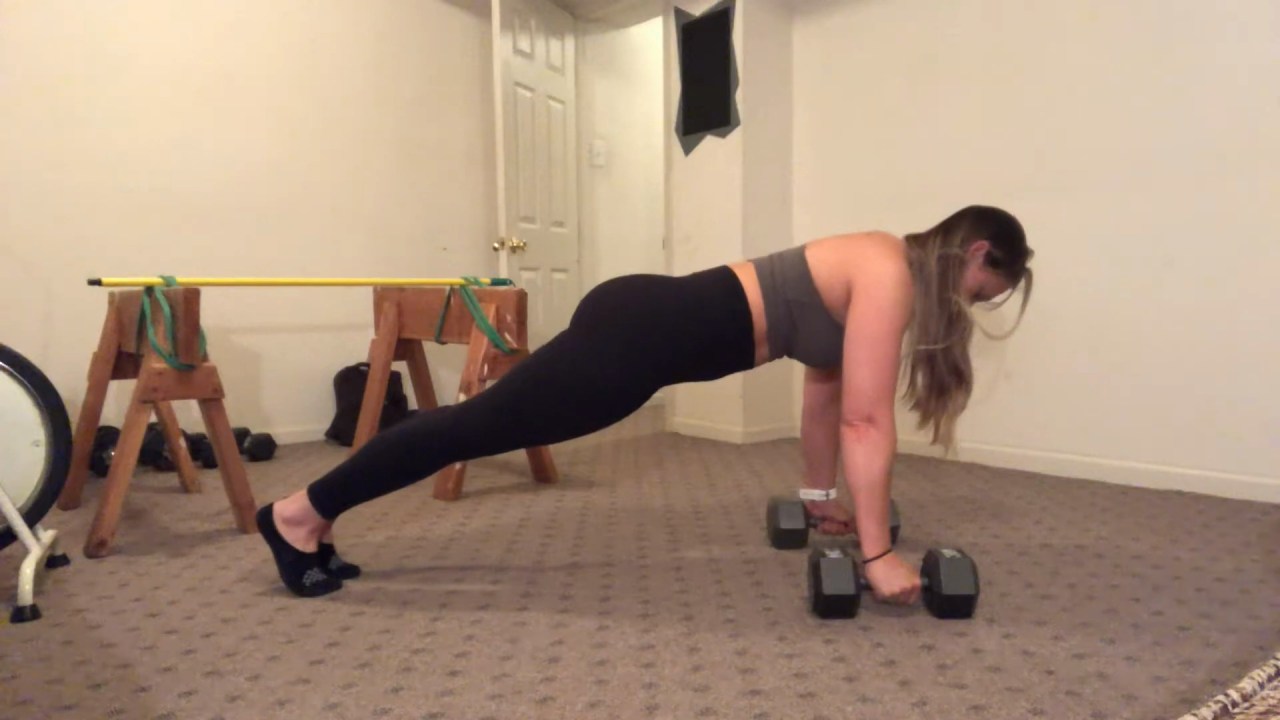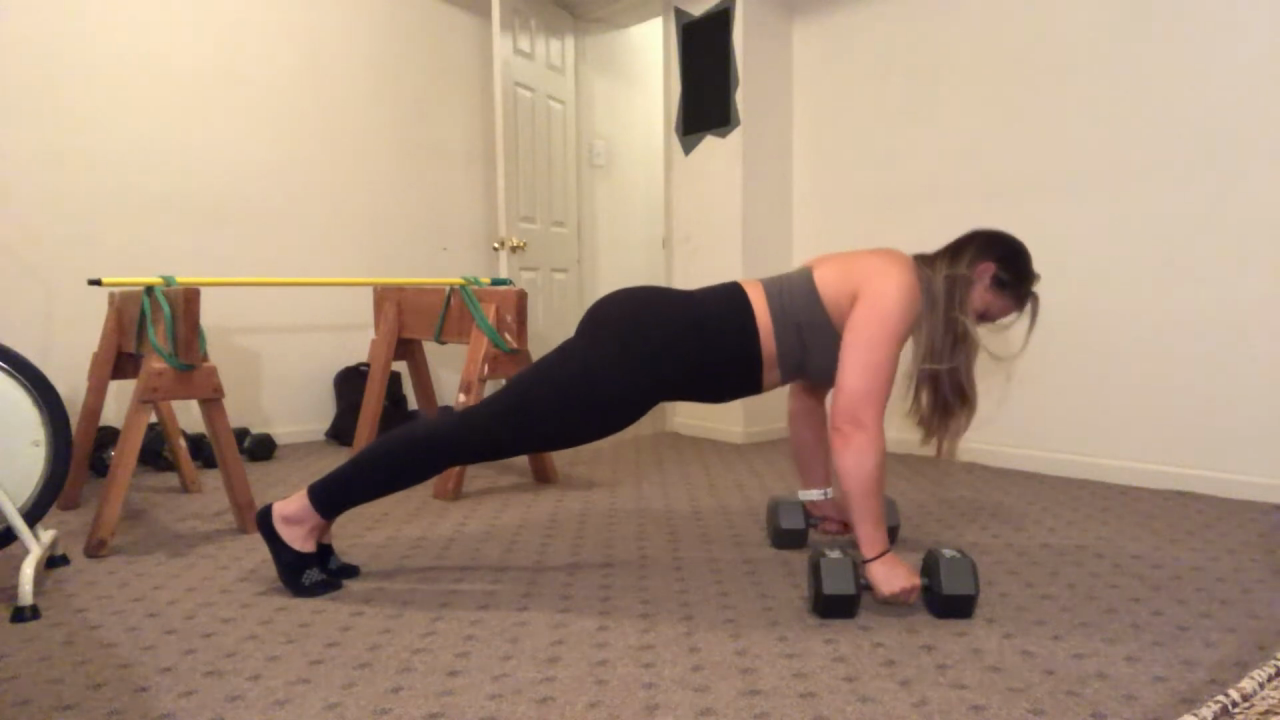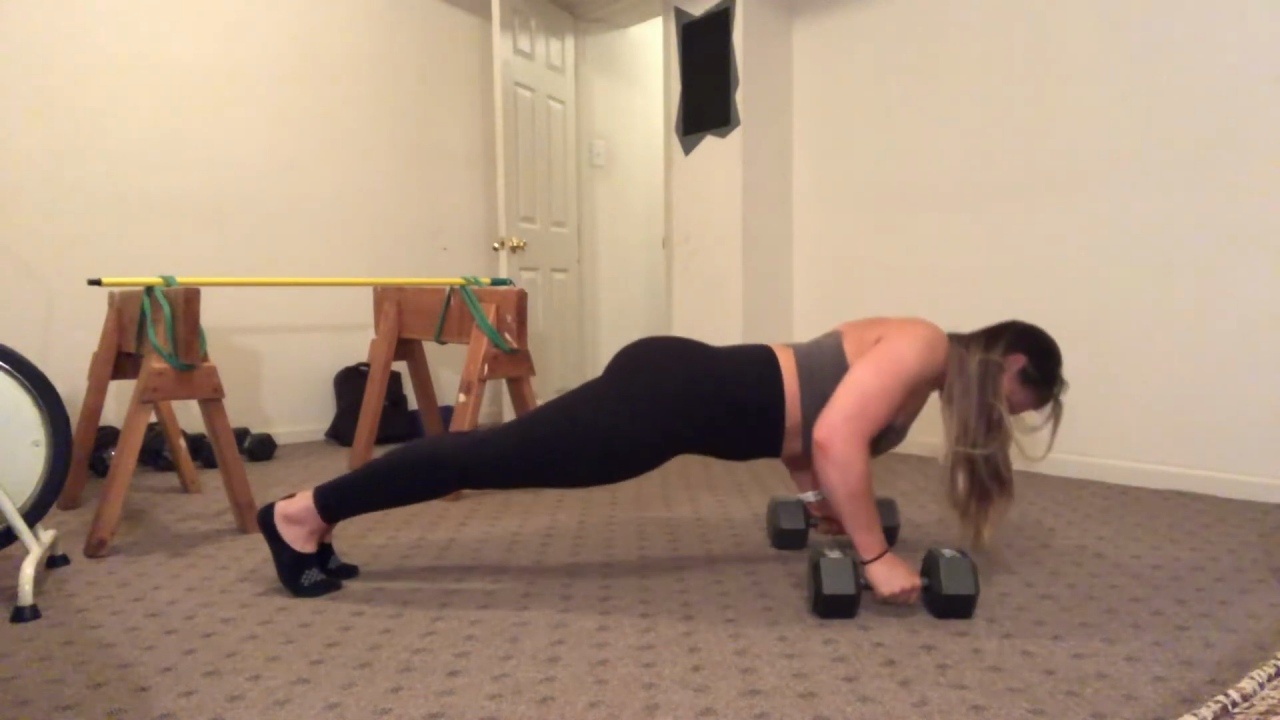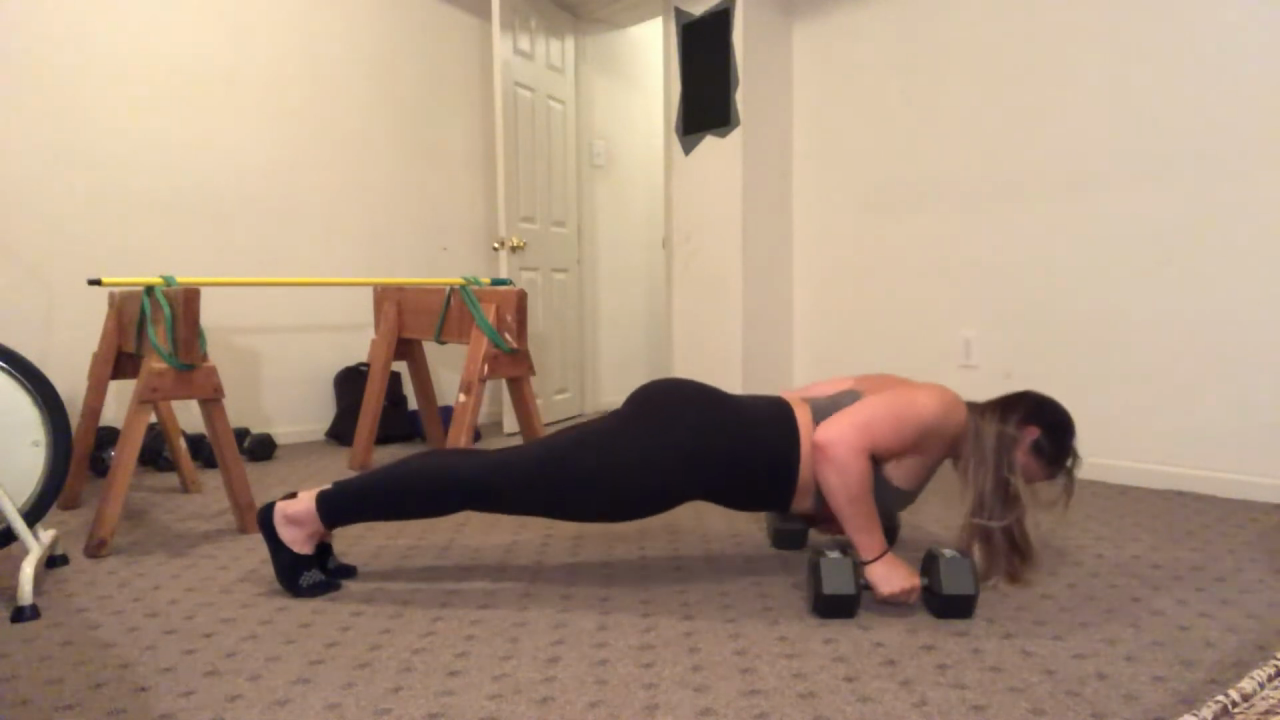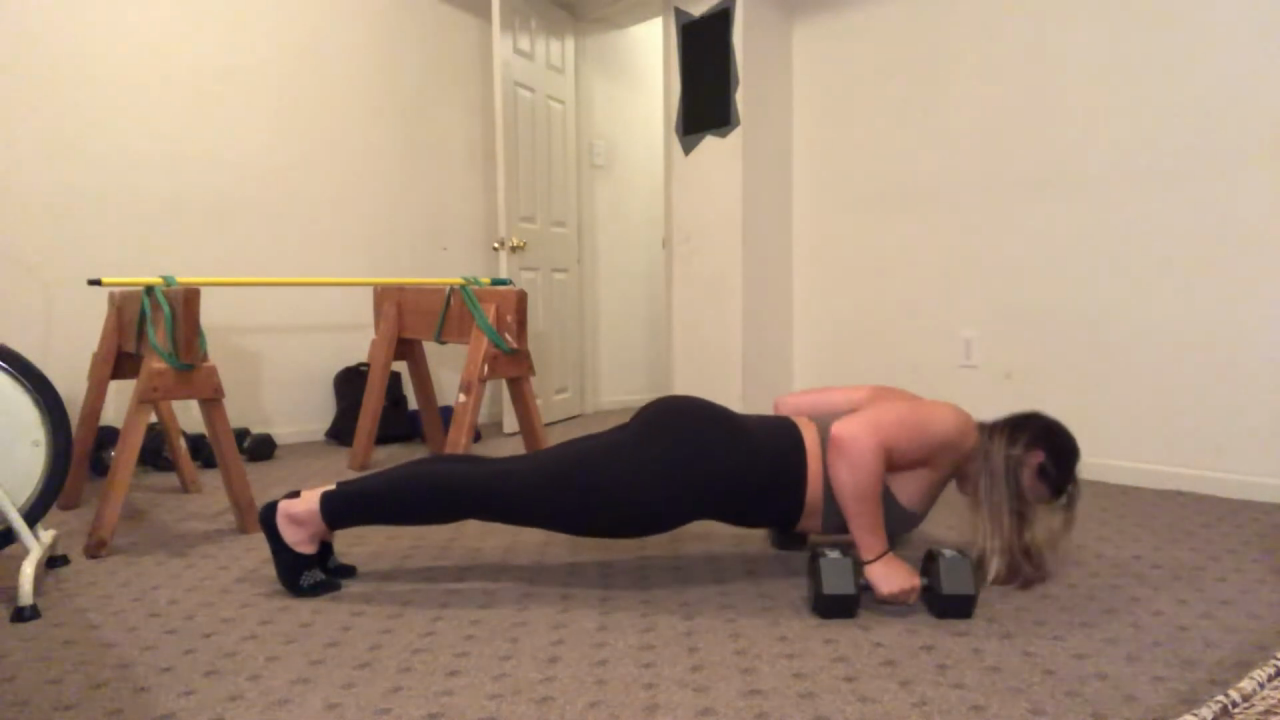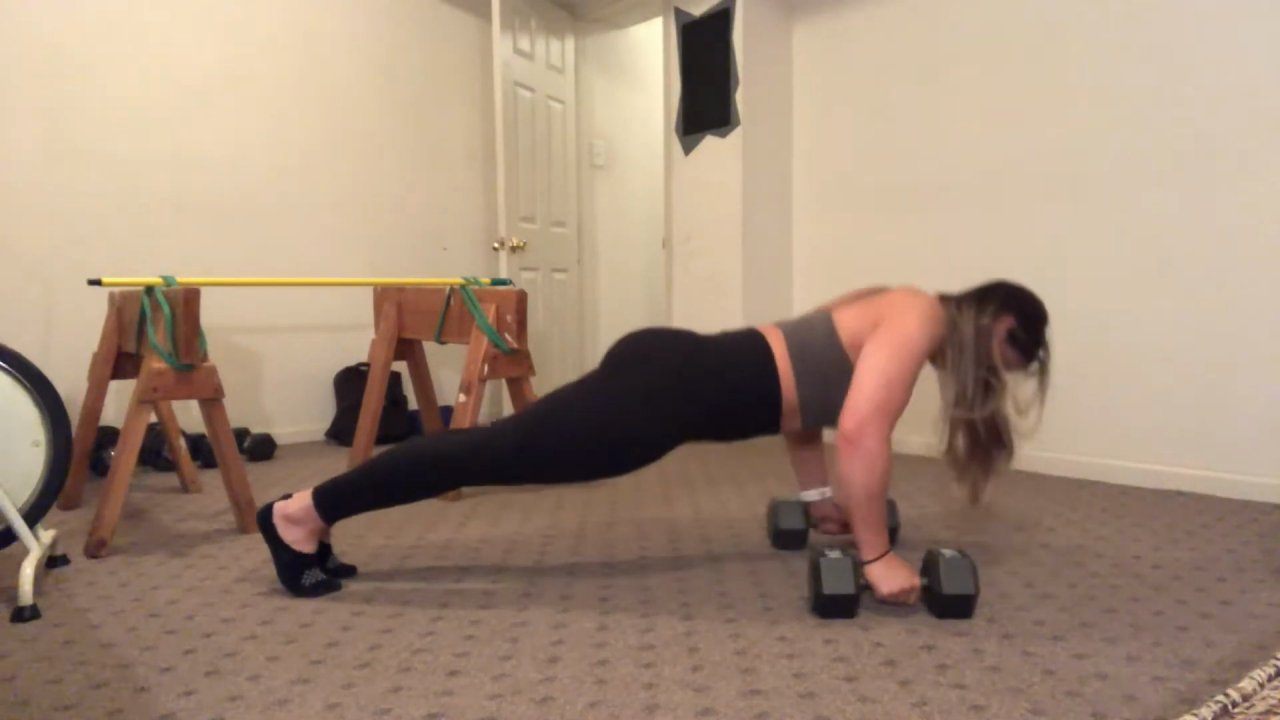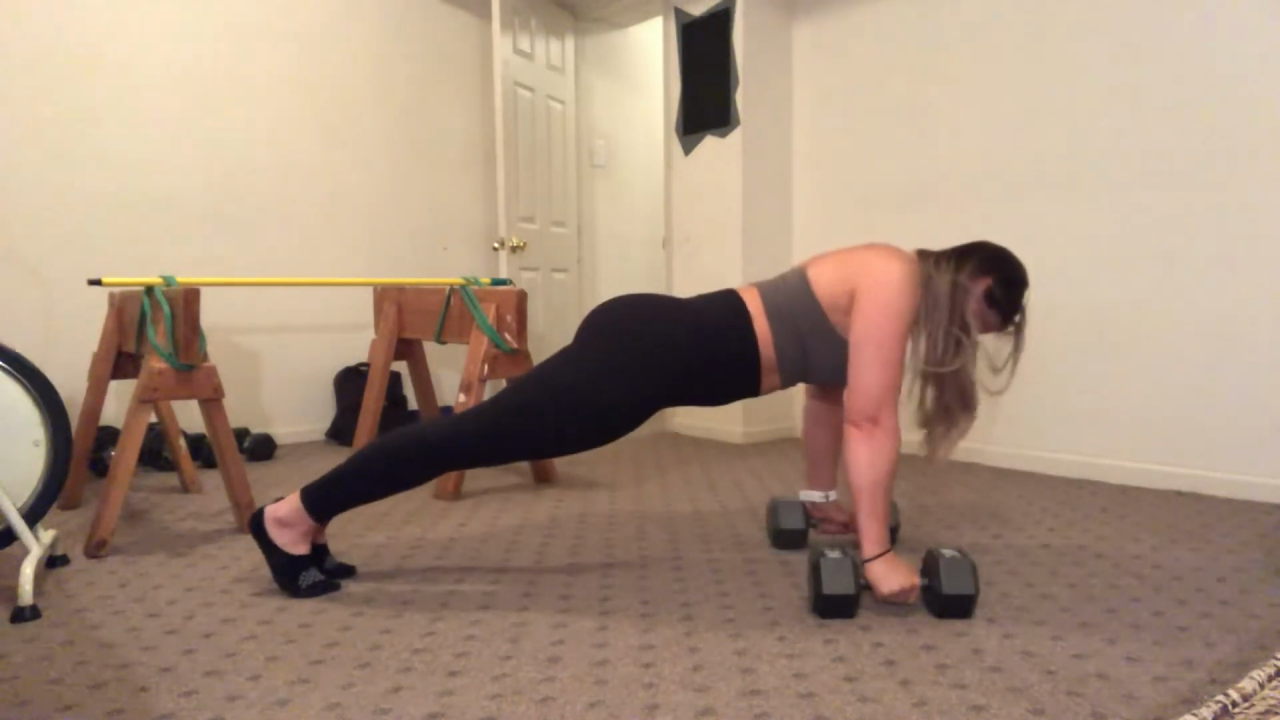
dt=0.7s
person 1, frame 1
left shoulder: (878, 268)
right shoulder: (892, 273)
left elbow: (825, 388)
right elbow: (865, 419)
left wrist: (820, 497)
right wrist: (878, 554)
left hip: (657, 325)
right hip: (646, 333)
left knee: (484, 423)
right knee: (482, 424)
left ankle: (316, 513)
right ankle: (300, 514)
person 1, frame 2
left shoulder: (882, 286)
right shoulder: (900, 285)
left elbow: (811, 392)
right elbow: (856, 423)
left wrist: (821, 499)
right wrist: (877, 554)
left hip: (660, 340)
right hip: (652, 347)
left knee: (487, 433)
right knee: (482, 431)
left ankle: (316, 517)
right ankle: (298, 515)
person 1, frame 3
left shoulder: (904, 347)
right shoulder: (925, 347)
right elbow: (835, 439)
left wrist: (823, 503)
right wrist: (876, 557)
left hip: (684, 387)
right hip: (675, 398)
left knee: (499, 454)
right knee: (494, 457)
left ankle: (317, 514)
right ankle: (303, 512)
person 1, frame 4
left shoulder: (911, 400)
right shoulder: (944, 415)
right elbow: (838, 446)
left wrist: (825, 510)
right wrist: (876, 557)
left hip: (696, 425)
right hip: (689, 445)
left knee: (500, 473)
right knee: (495, 480)
left ankle: (320, 507)
right ankle: (302, 514)
person 1, frame 5
left shoulder: (919, 418)
right shoulder: (956, 433)
left elbow: (792, 401)
right elbow: (851, 439)
left wrist: (816, 503)
right wrist: (877, 557)
left hip: (698, 440)
right hip: (696, 466)
left knee: (504, 479)
right knee: (501, 490)
left ankle: (323, 501)
right ankle: (307, 512)
person 1, frame 6
left shoulder: (894, 313)
right shoulder: (921, 319)
left elbow: (807, 406)
right elbow: (862, 434)
left wrist: (817, 499)
right wrist: (876, 555)
left hip: (673, 375)
right hip: (670, 392)
left knee: (494, 451)
right knee: (491, 454)
left ankle: (315, 509)
right ankle: (301, 513)
person 1, frame 7
left shoulder: (879, 283)
right shoulder: (896, 279)
left elbow: (828, 394)
right elbow: (869, 421)
left wrist: (820, 498)
right wrist: (877, 553)
left hip: (663, 346)
right hip: (651, 353)
left knee: (483, 434)
right knee: (479, 437)
left ankle: (309, 517)
right ankle: (292, 516)
